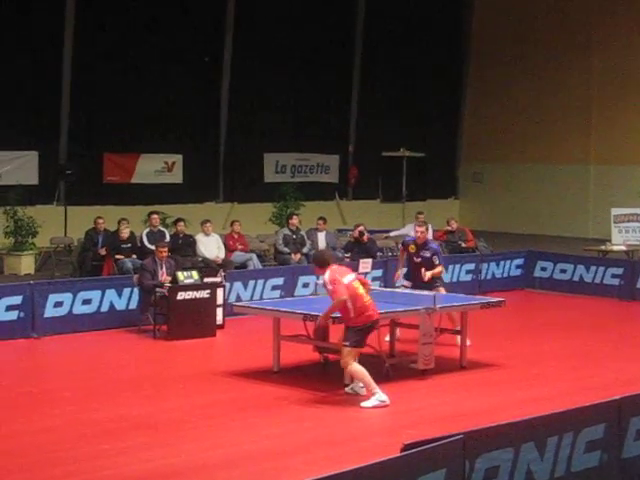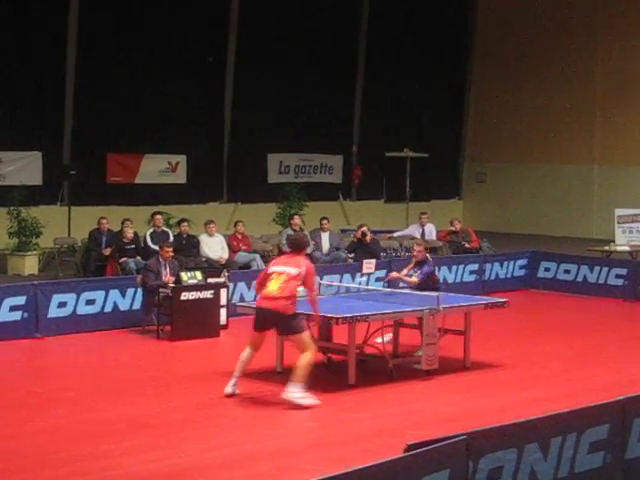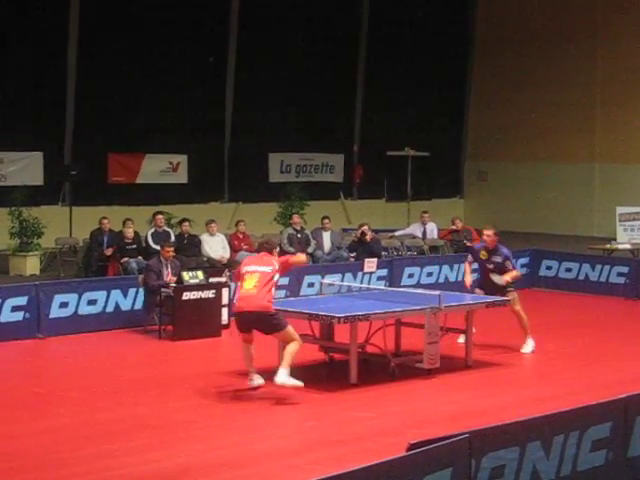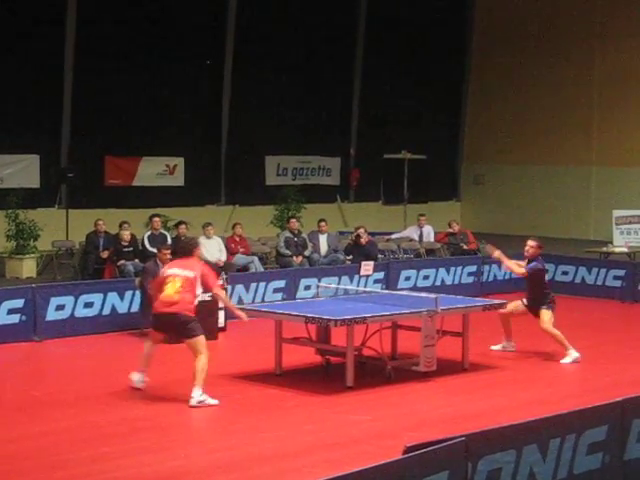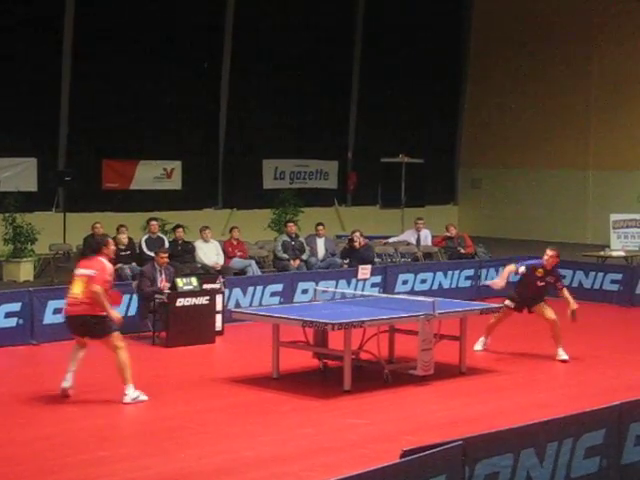
dt=0.7s
person 1, frame 1
left shoulder: (328, 276)
right shoulder: (343, 270)
left elbow: (342, 298)
right elbow: (366, 285)
left wrist: (326, 315)
left hip: (360, 319)
right hip: (370, 315)
left knee: (347, 361)
right knee: (349, 349)
left ankle: (378, 395)
right ankle: (357, 385)
person 1, frame 2
left shoulder: (275, 262)
right shoulder: (307, 265)
left elbow: (258, 286)
right elbow: (312, 294)
right wrist: (316, 313)
left hip: (262, 307)
right hip: (283, 311)
left knee: (253, 346)
right knee: (309, 350)
left ankle: (232, 384)
right ankle: (295, 390)
person 1, frame 3
left shoulder: (246, 262)
right shoulder: (277, 261)
right elbow: (302, 259)
left hip: (240, 310)
right hip: (262, 311)
left knee: (247, 341)
right knee: (294, 340)
left ankle: (253, 377)
right ankle: (283, 374)
person 1, frame 4
left shoulder: (168, 266)
right shoulder: (202, 268)
left elbow: (154, 290)
right elbow: (217, 292)
right wrist: (235, 310)
left hip: (161, 311)
right hip: (182, 315)
left knee: (152, 341)
right knee: (202, 354)
left ankle: (139, 377)
right ankle: (197, 394)
person 1, frame 5
left shoulder: (82, 264)
right shoulder: (105, 266)
right elbow: (97, 291)
right wrist: (110, 311)
left hip: (71, 314)
right hip: (90, 315)
left knee: (80, 346)
right knee: (120, 348)
left ankle: (68, 380)
right ankle: (129, 391)
person 2, frame 1
left shoulder: (434, 248)
right shoulder: (408, 242)
left elbow: (441, 268)
right elbow: (402, 253)
left wrist: (431, 273)
right wrist: (399, 269)
left hip: (432, 281)
right hip: (412, 279)
person 2, frame 2
left shoulder: (427, 267)
right shoulder: (417, 257)
left elbow: (414, 281)
left wrist: (399, 277)
right wrist: (406, 270)
right hip: (419, 290)
person 2, frame 3
left shoulder: (504, 253)
right shoulder: (477, 249)
left elbow: (515, 272)
right elbow: (468, 263)
left wrist: (509, 276)
right wrist: (467, 276)
left hip: (503, 286)
right hip: (485, 286)
left knee: (517, 310)
left ankle: (529, 340)
person 2, frame 4
left shoulder: (537, 265)
right shoulder: (531, 259)
left elbow: (520, 272)
left wrist: (502, 258)
right wrist: (514, 262)
left hip: (544, 302)
right hip: (531, 299)
left knee: (546, 326)
right knee: (503, 312)
left ankle: (571, 352)
right ankle: (508, 343)
person 2, frame 5
left shoulder: (556, 275)
right shoulder: (533, 265)
left elbow: (562, 289)
right elbow: (511, 268)
left wrist: (571, 302)
right wrist: (502, 279)
left hip: (536, 300)
right hip: (517, 297)
left knee: (553, 319)
right knee: (494, 321)
left ankle: (559, 350)
right ankle: (484, 340)
